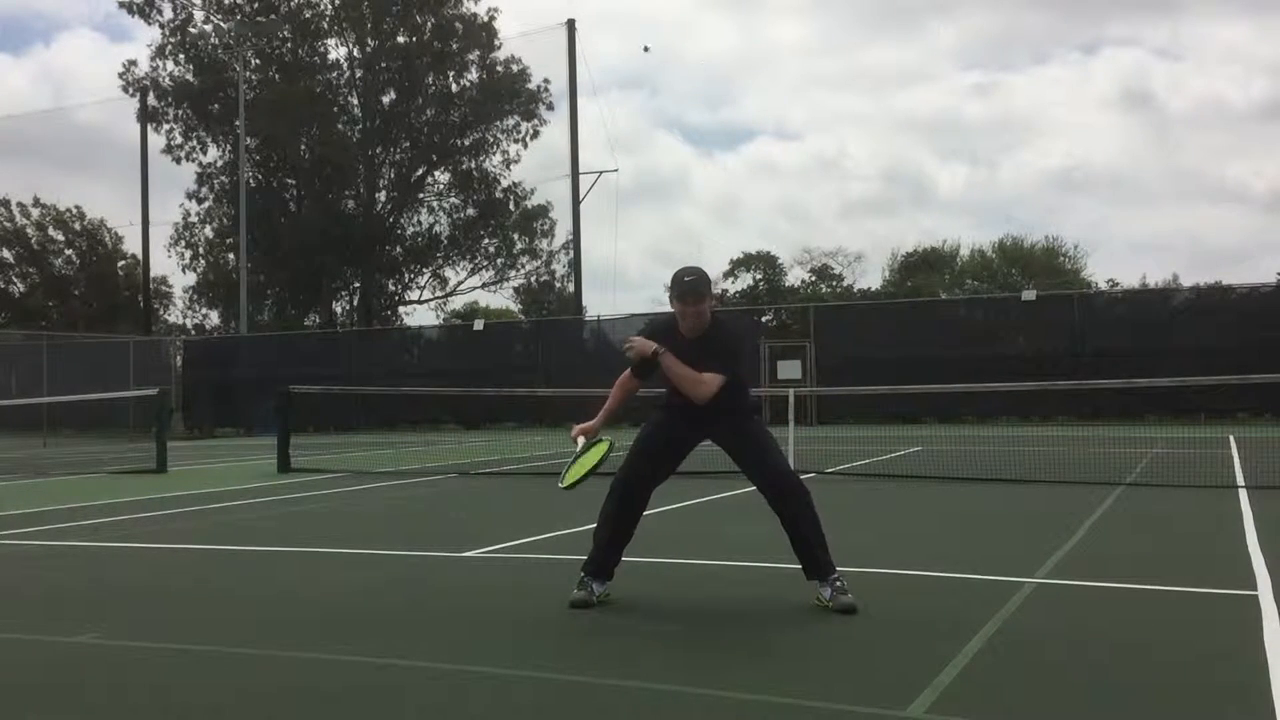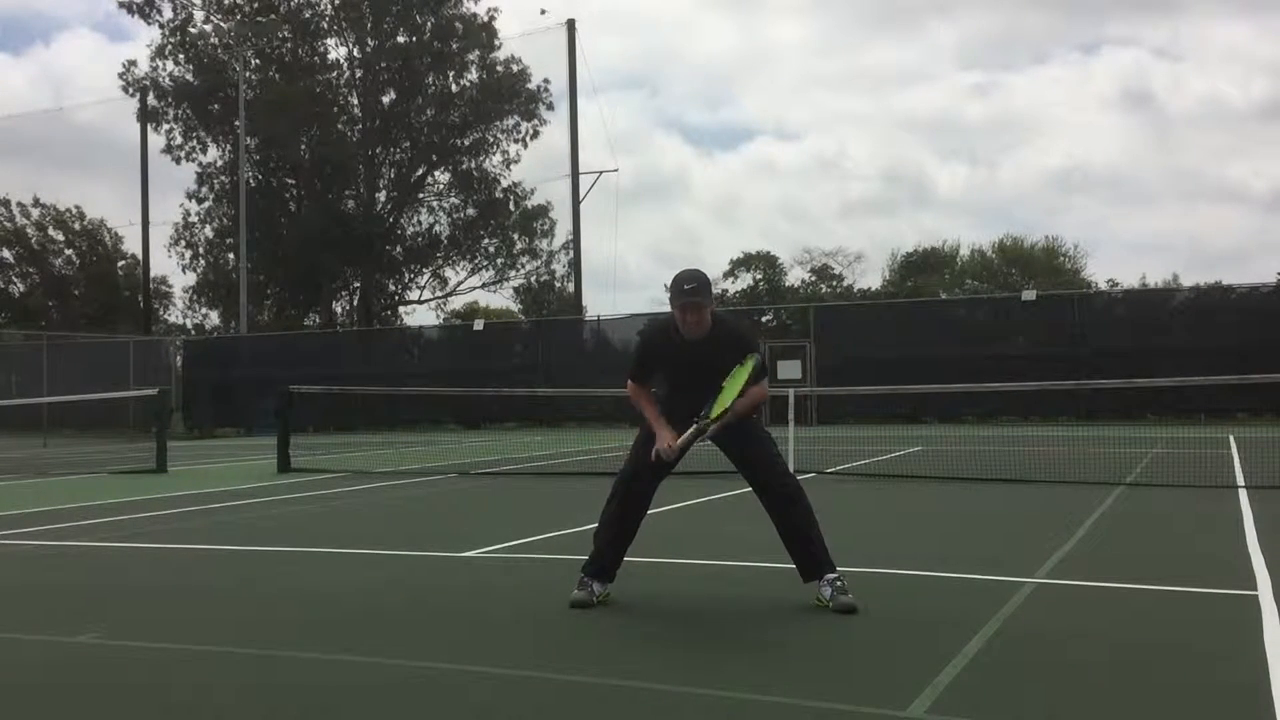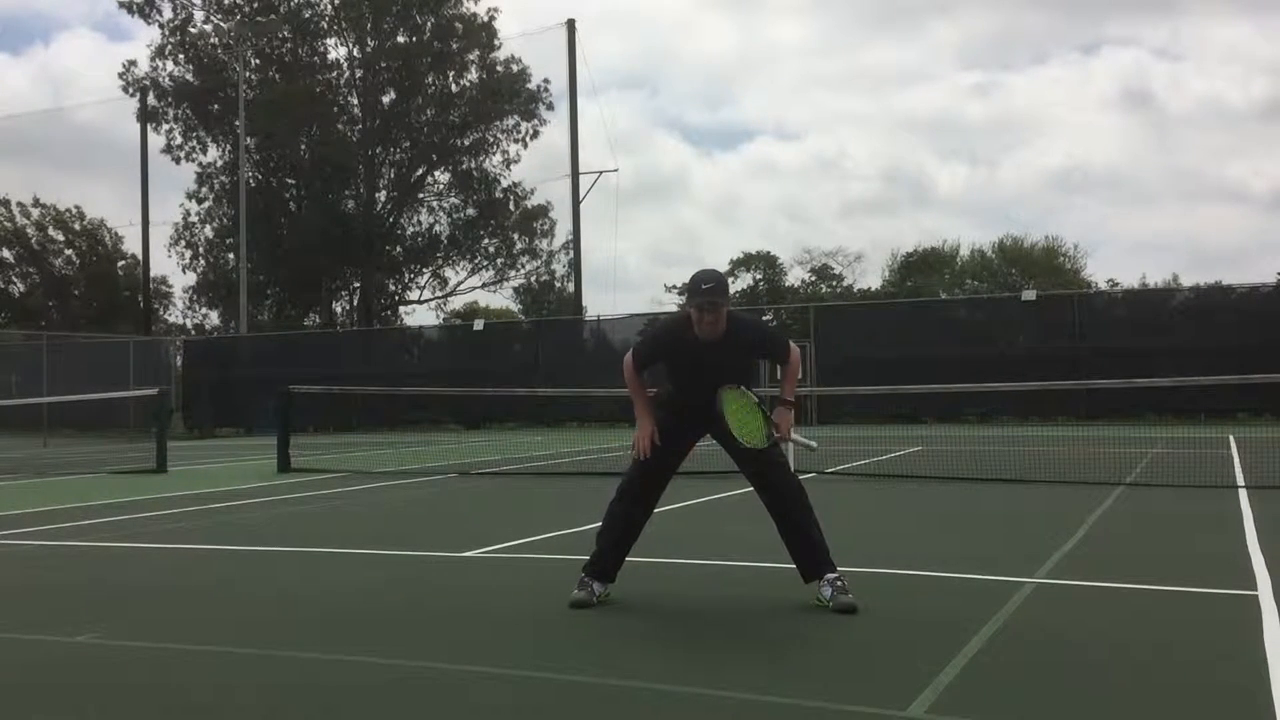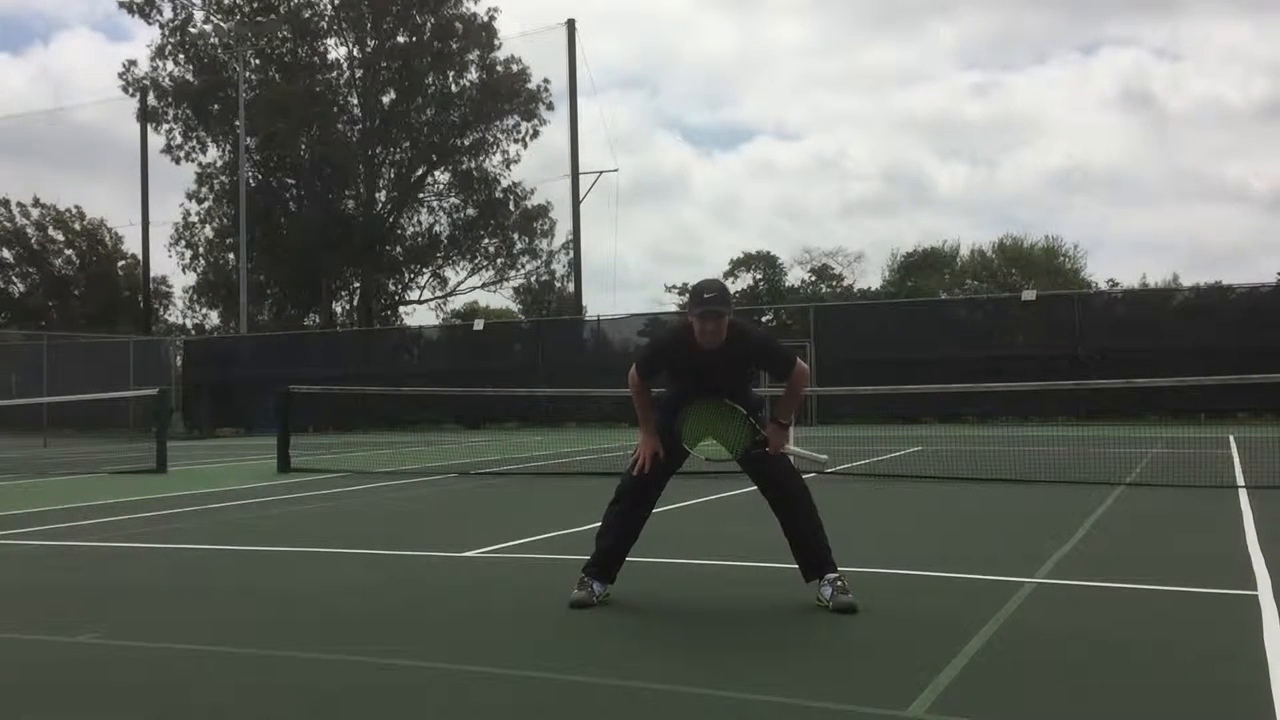
dt=0.4s
person 1, frame 1
left shoulder: (730, 336)
right shoulder: (657, 331)
left elbow: (703, 392)
right elbow: (633, 376)
left wrist: (658, 353)
right wrist: (598, 421)
left hip: (733, 414)
right hip: (678, 414)
left knee: (786, 486)
right knee: (628, 484)
left ankle: (826, 578)
right ankle: (595, 576)
person 1, frame 2
left shoulder: (735, 335)
right shoulder: (654, 337)
left elbow: (760, 387)
right elbow: (637, 386)
left wrist: (725, 415)
right wrist: (661, 429)
left hip: (734, 413)
right hip: (675, 411)
left knee: (781, 487)
right knee: (630, 485)
left ankle: (826, 577)
right ankle: (595, 576)
person 1, frame 3
left shoulder: (749, 330)
right shoulder: (668, 333)
left elbow: (791, 354)
right elbow: (631, 364)
left wrist: (785, 405)
right wrist: (643, 418)
right hip: (678, 413)
left knee: (784, 488)
right knee: (636, 488)
left ankle: (826, 578)
right ankle: (596, 577)
person 1, frame 4
left shoulder: (751, 341)
right shoulder: (669, 343)
left elbow: (799, 372)
right elbow: (637, 378)
left wrist: (781, 424)
right wrist: (647, 433)
right hip: (679, 413)
left knee: (788, 489)
right knee: (634, 489)
left ankle: (827, 577)
right ankle: (596, 577)
